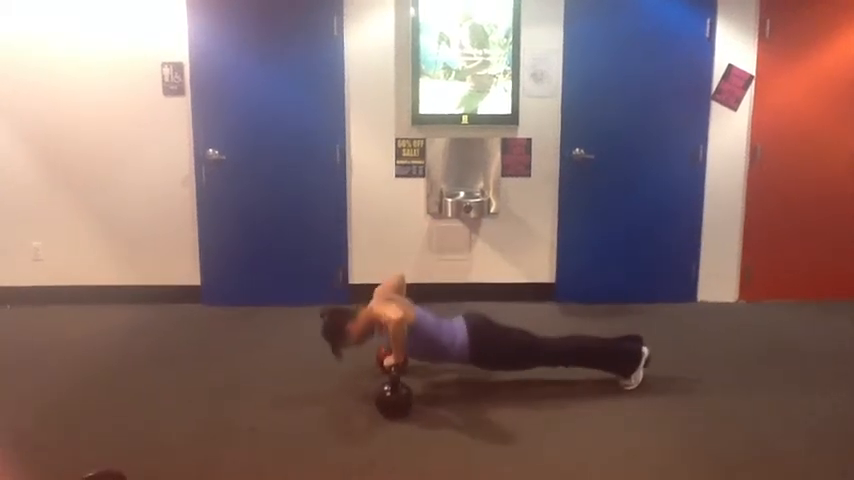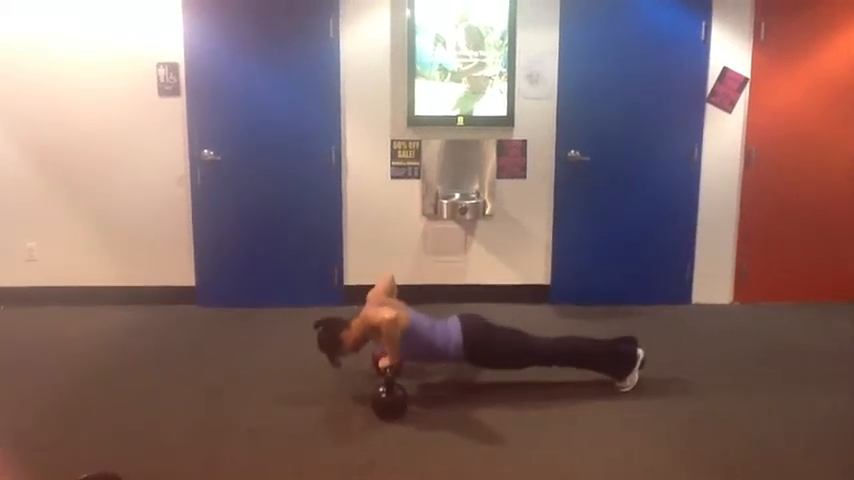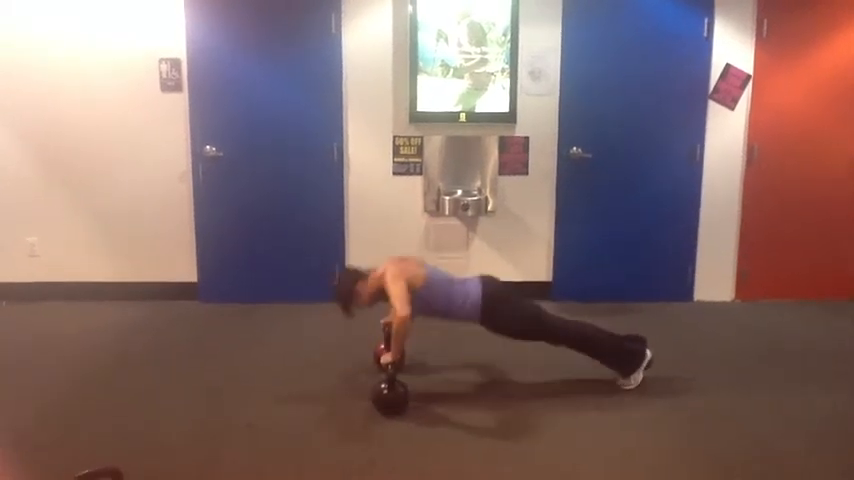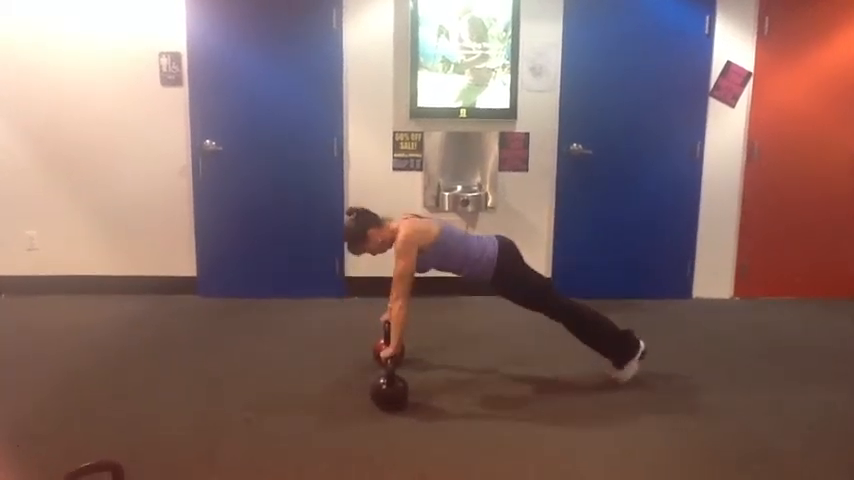
dt=0.3s
person 1, frame 1
left shoulder: (375, 313)
right shoulder: (380, 299)
left elbow: (396, 317)
right elbow: (399, 277)
left wrist: (397, 355)
left hip: (475, 344)
right hip: (470, 330)
left knee: (547, 351)
right knee: (547, 347)
left ankle: (630, 356)
right ankle: (627, 348)
person 1, frame 2
left shoulder: (368, 317)
right shoulder: (373, 303)
left elbow: (389, 317)
right elbow: (388, 278)
left wrist: (392, 357)
left hip: (469, 343)
right hip: (464, 330)
left knee: (541, 352)
right knee: (541, 348)
left ankle: (625, 358)
right ankle: (621, 349)
person 1, frame 3
left shoulder: (389, 276)
right shoulder: (391, 267)
left elbow: (404, 316)
left wrist: (394, 354)
right wrist: (394, 318)
left hip: (487, 305)
right hip: (484, 293)
left knee: (555, 331)
right knee: (555, 328)
left ankle: (633, 358)
right ankle: (630, 348)
person 1, frame 4
left shoulder: (404, 238)
right shoulder: (401, 227)
left elbow: (401, 299)
right elbow: (403, 286)
left wrist: (394, 347)
right wrist: (392, 311)
left hip: (497, 264)
right hip: (495, 254)
left knee: (556, 306)
right knee: (555, 305)
left ankle: (626, 349)
right ankle: (623, 345)
